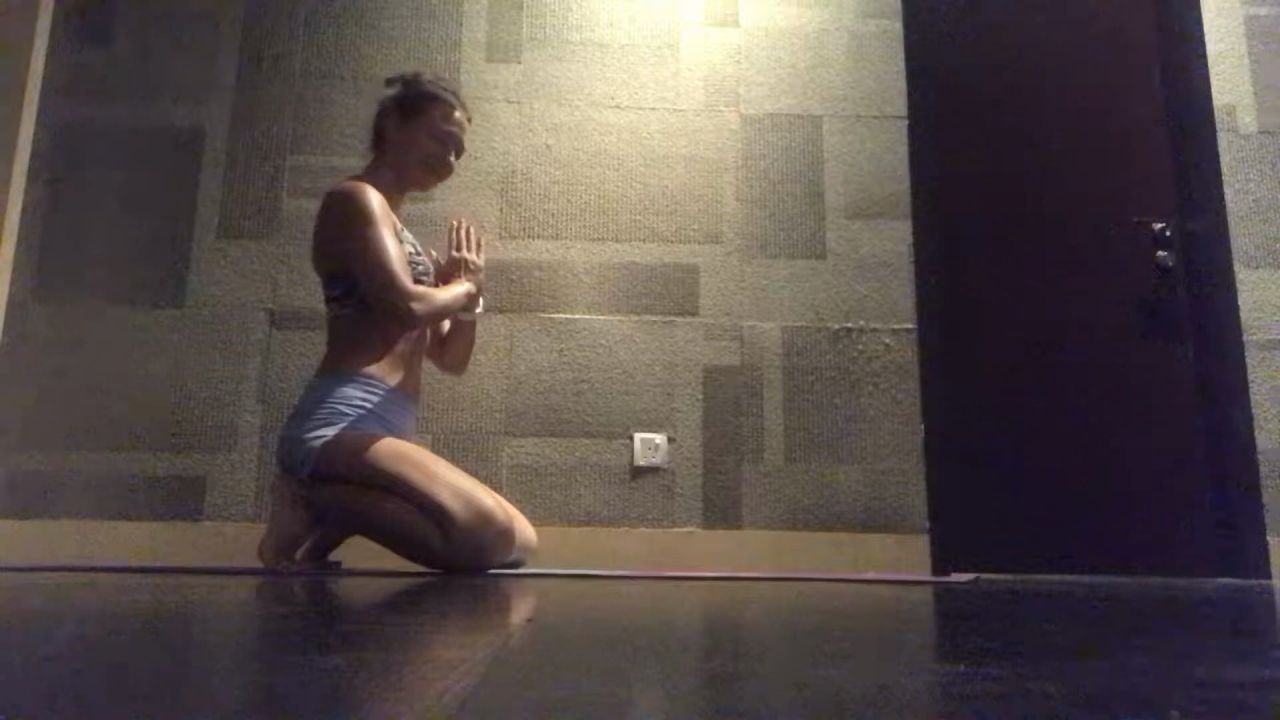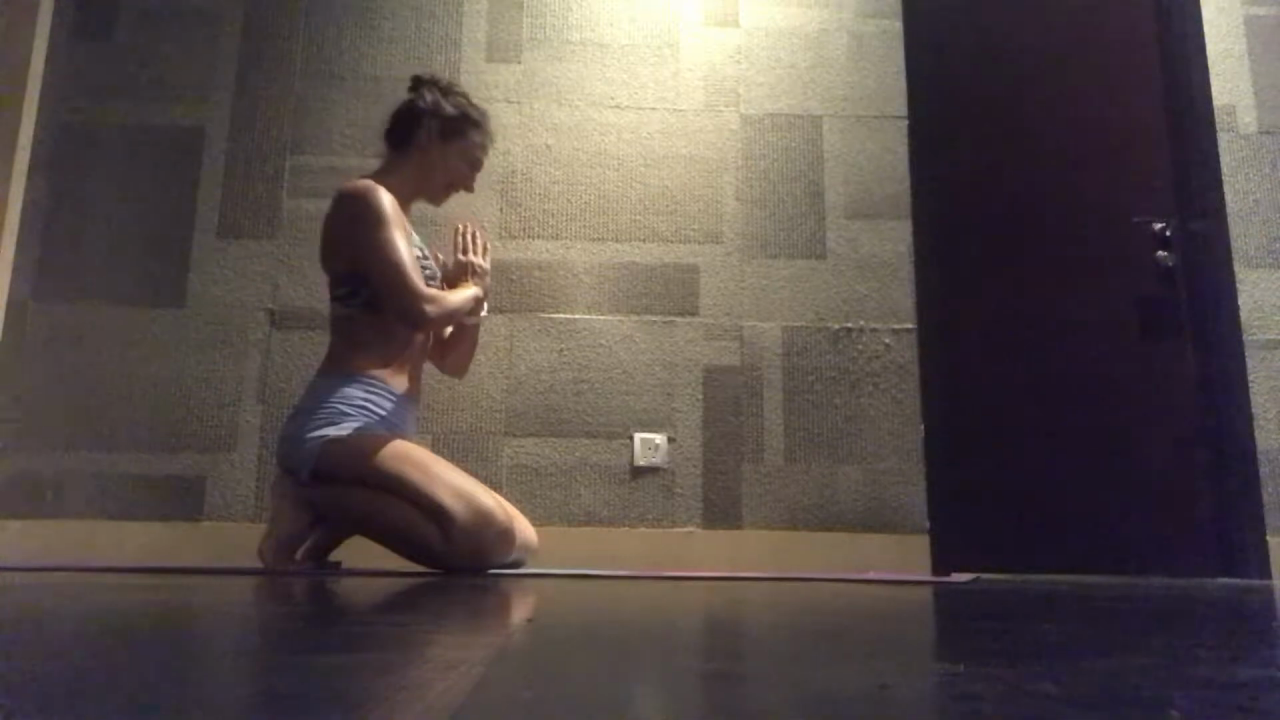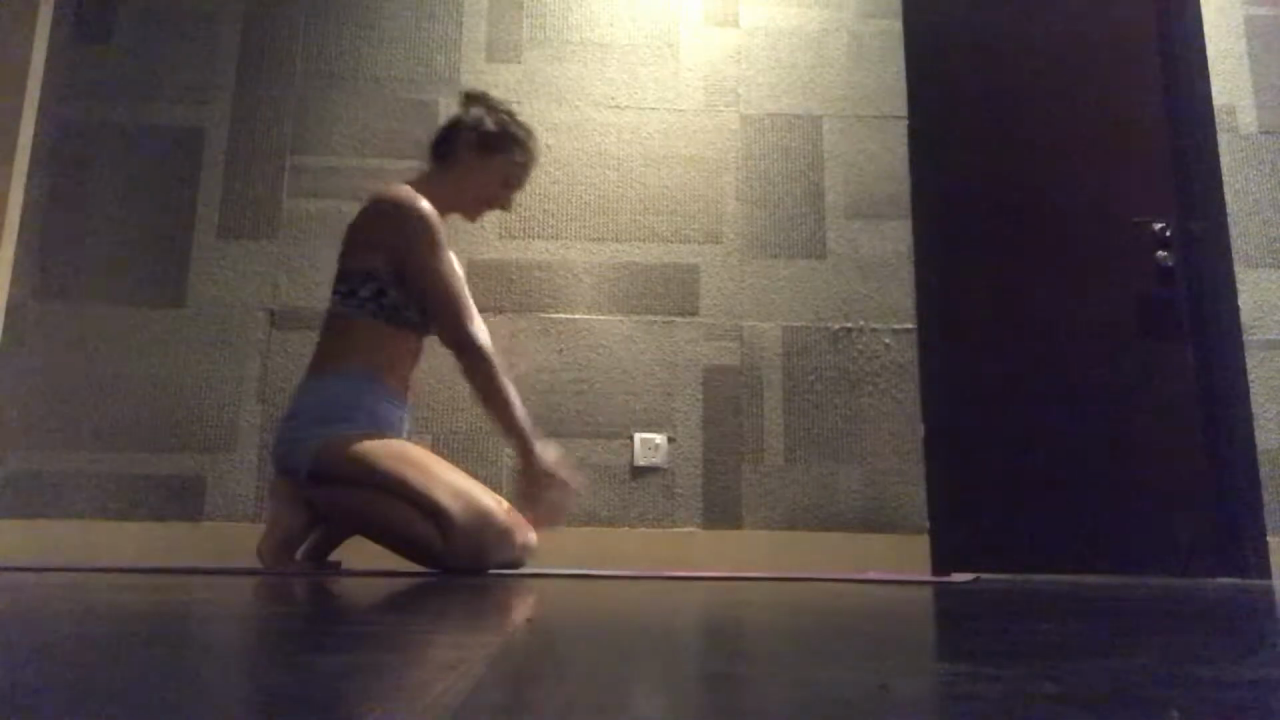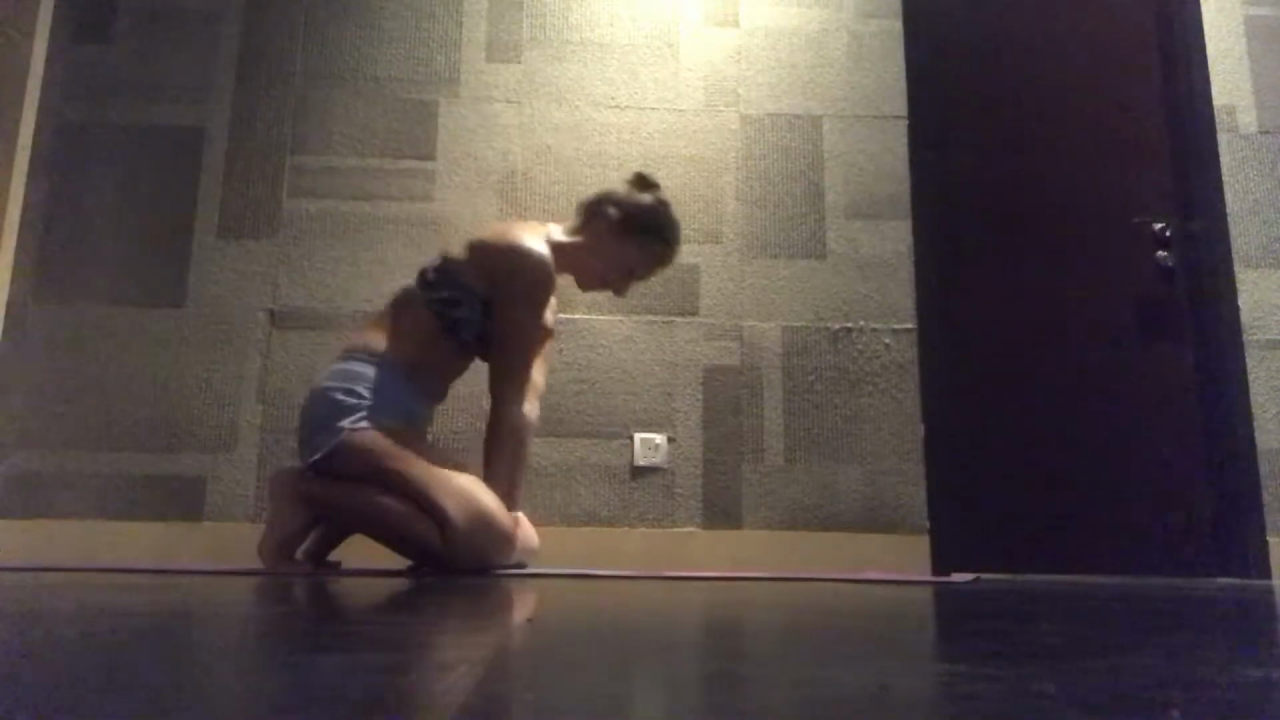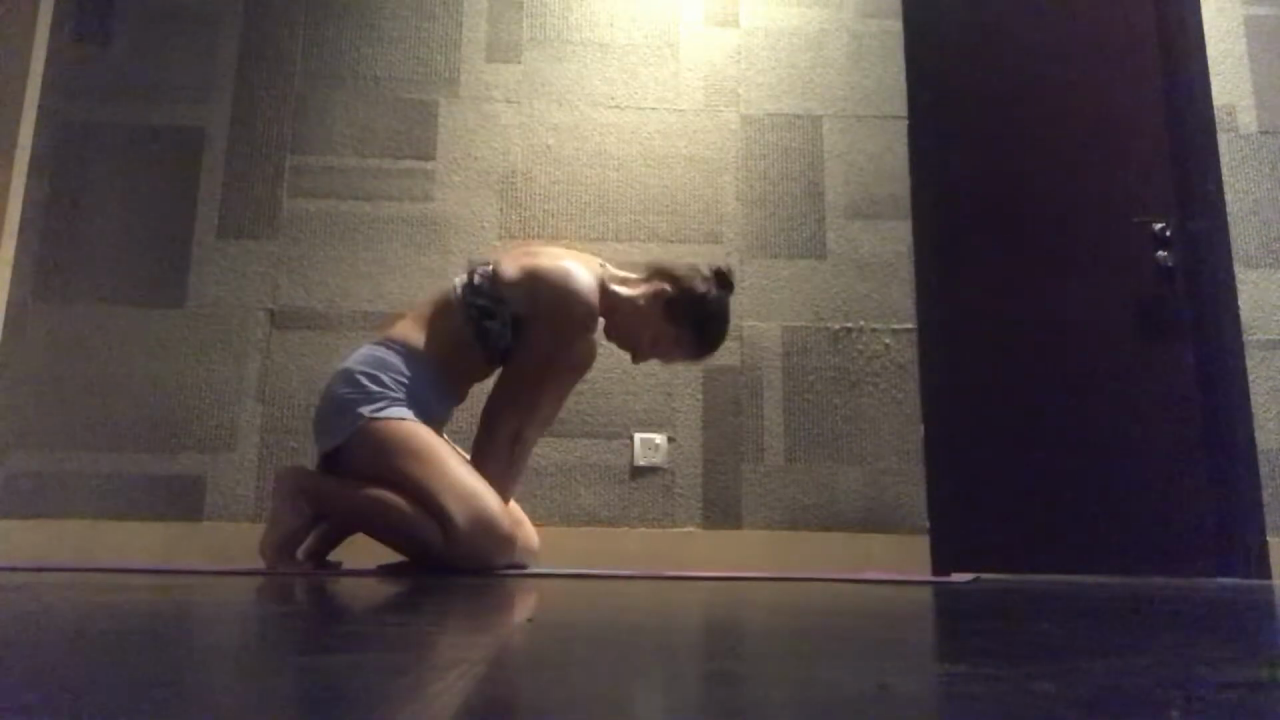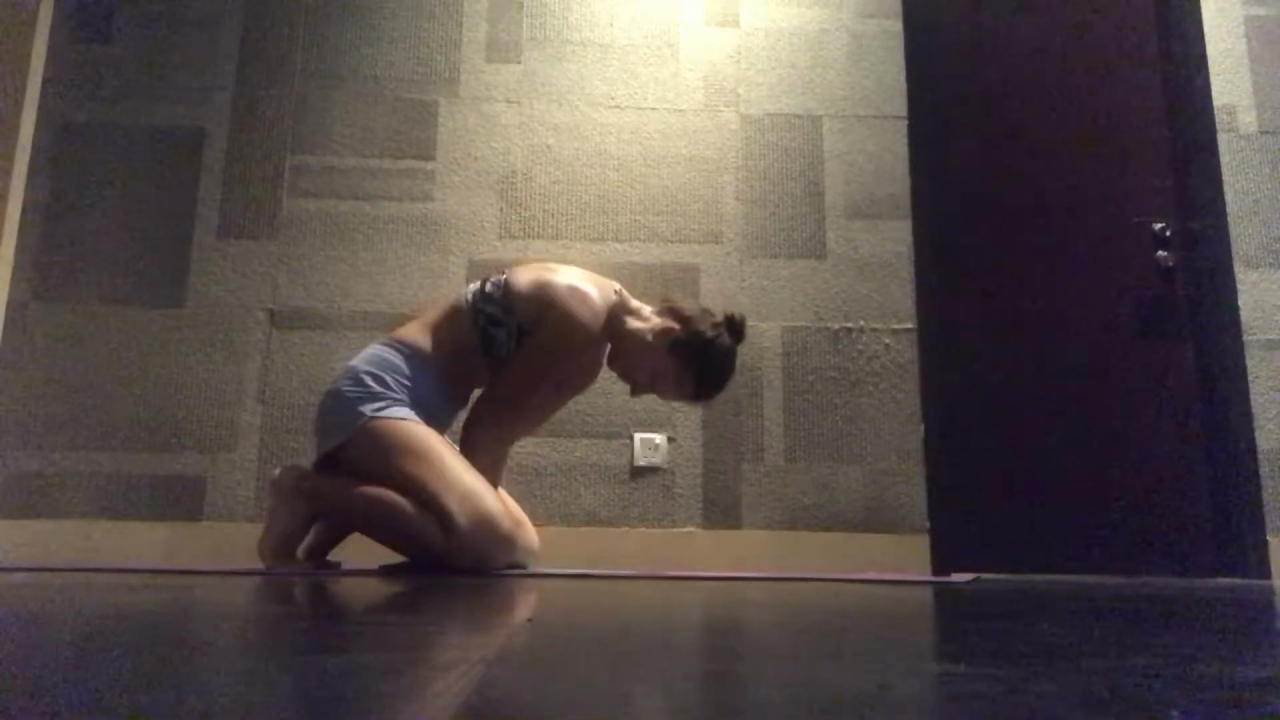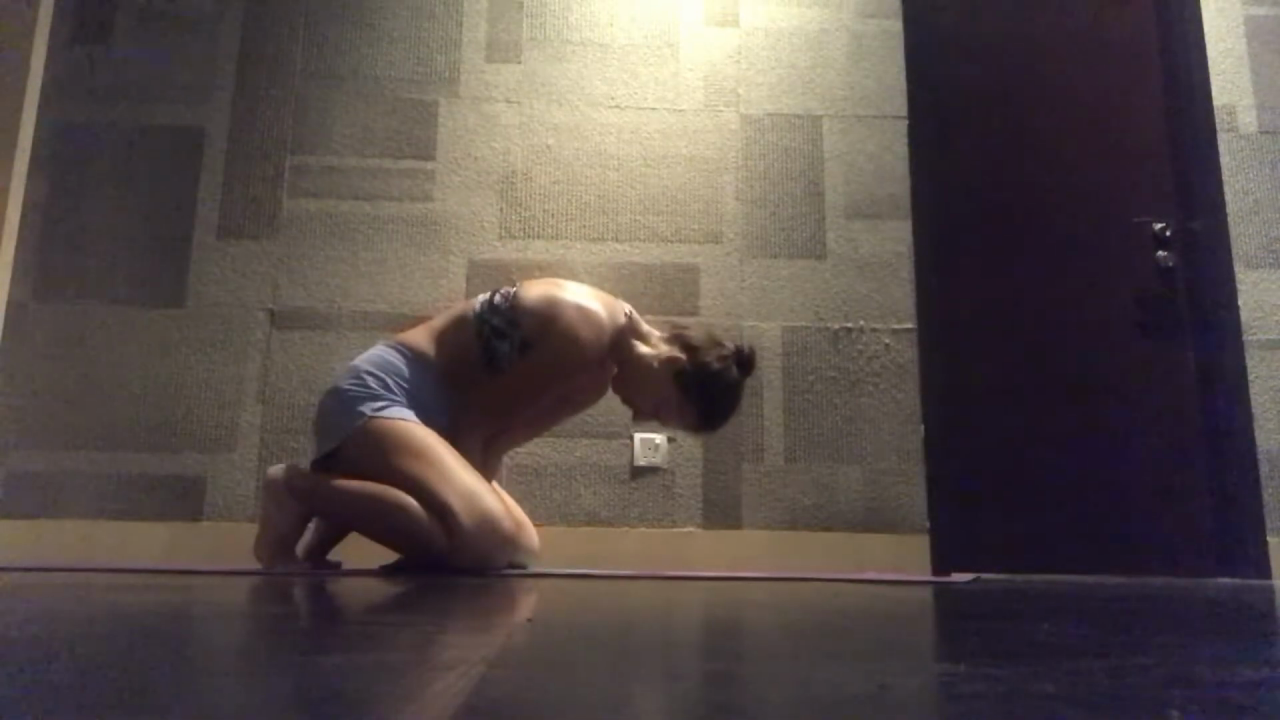
dt=0.5s
person 1, frame 1
left shoulder: (400, 234)
right shoulder: (356, 199)
left elbow: (451, 358)
right elbow: (405, 306)
left wrist: (468, 292)
right wrist: (462, 288)
left hip: (381, 431)
right hip: (340, 426)
left knee: (516, 540)
right knee: (489, 536)
left ankle: (329, 517)
right ankle: (314, 501)
person 1, frame 2
left shoulder: (403, 231)
right shoulder: (367, 199)
left elbow: (452, 362)
right elbow: (418, 308)
left wrist: (472, 296)
right wrist: (472, 290)
left hip: (380, 433)
right hip: (344, 426)
left knee: (519, 541)
right knee: (489, 537)
left ankle: (331, 516)
right ankle: (315, 501)
person 1, frame 3
left shoulder: (444, 260)
right shoulder: (405, 211)
left elbow: (480, 358)
right elbow: (468, 343)
left wrist: (533, 452)
right wrist: (534, 451)
left hip: (377, 428)
right hip: (334, 425)
left knee: (516, 539)
right knee: (489, 537)
left ankle: (330, 519)
right ankle: (314, 501)
person 1, frame 4
left shoulder: (544, 312)
right shoulder: (530, 258)
left elbow: (524, 411)
right elbow: (509, 405)
left wrist: (504, 511)
right wrist: (497, 511)
left hip: (393, 417)
right hip: (356, 407)
left knee: (520, 542)
right knee: (487, 538)
left ankle: (331, 523)
right ankle: (309, 494)
person 1, frame 5
left shoulder: (583, 347)
right shoulder: (574, 294)
left elbow: (524, 430)
right elbow: (502, 417)
left wrist: (487, 507)
right wrist: (484, 511)
left hip: (410, 407)
right hip: (375, 393)
left knee: (520, 544)
right knee: (490, 542)
left ankle: (338, 514)
right ankle: (311, 493)
person 1, frame 6
left shoulder: (591, 354)
right shoulder: (581, 312)
left elbow: (501, 431)
right elbow: (488, 422)
left wrist: (478, 504)
right wrist: (477, 507)
left hip: (412, 407)
right hip: (376, 394)
left knee: (519, 545)
right knee: (489, 542)
left ankle: (334, 513)
right ankle: (307, 492)
person 1, frame 7
left shoulder: (599, 371)
right shoulder: (587, 330)
left elbow: (491, 438)
right elbow: (474, 424)
left hip: (413, 409)
right hip: (374, 396)
left knee: (518, 546)
right knee: (487, 540)
left ankle: (331, 512)
right ankle: (300, 490)
